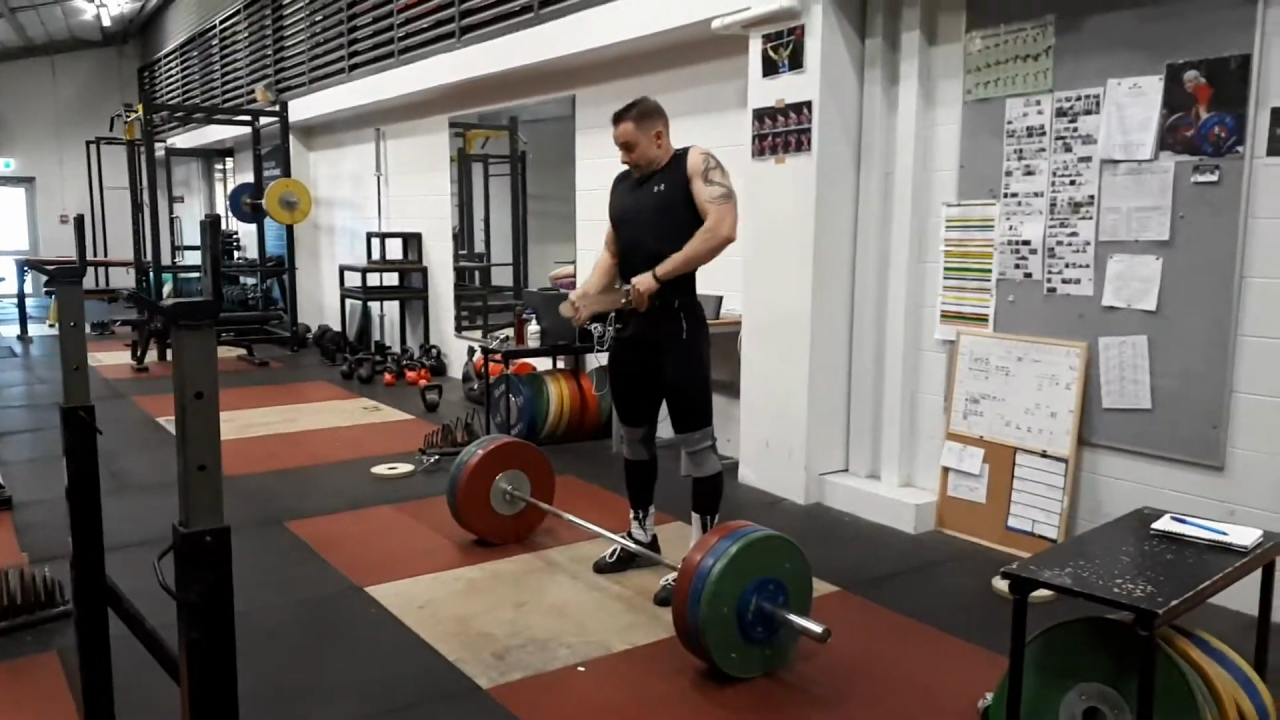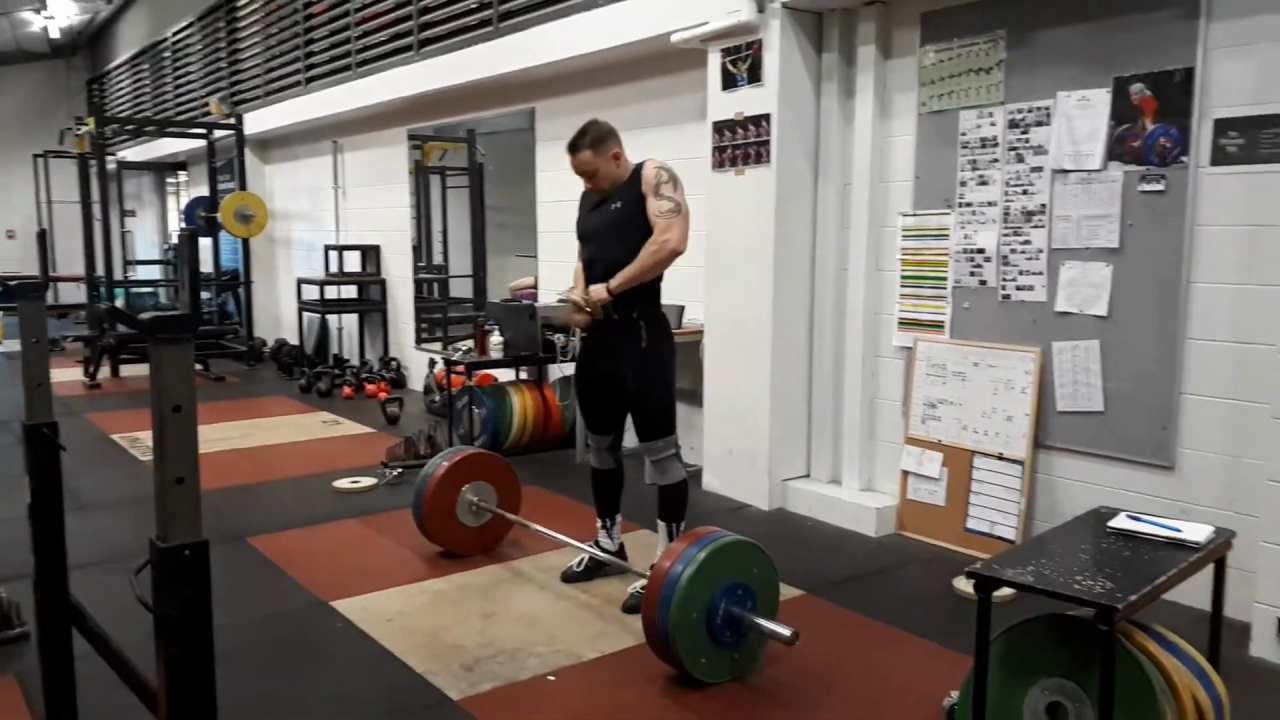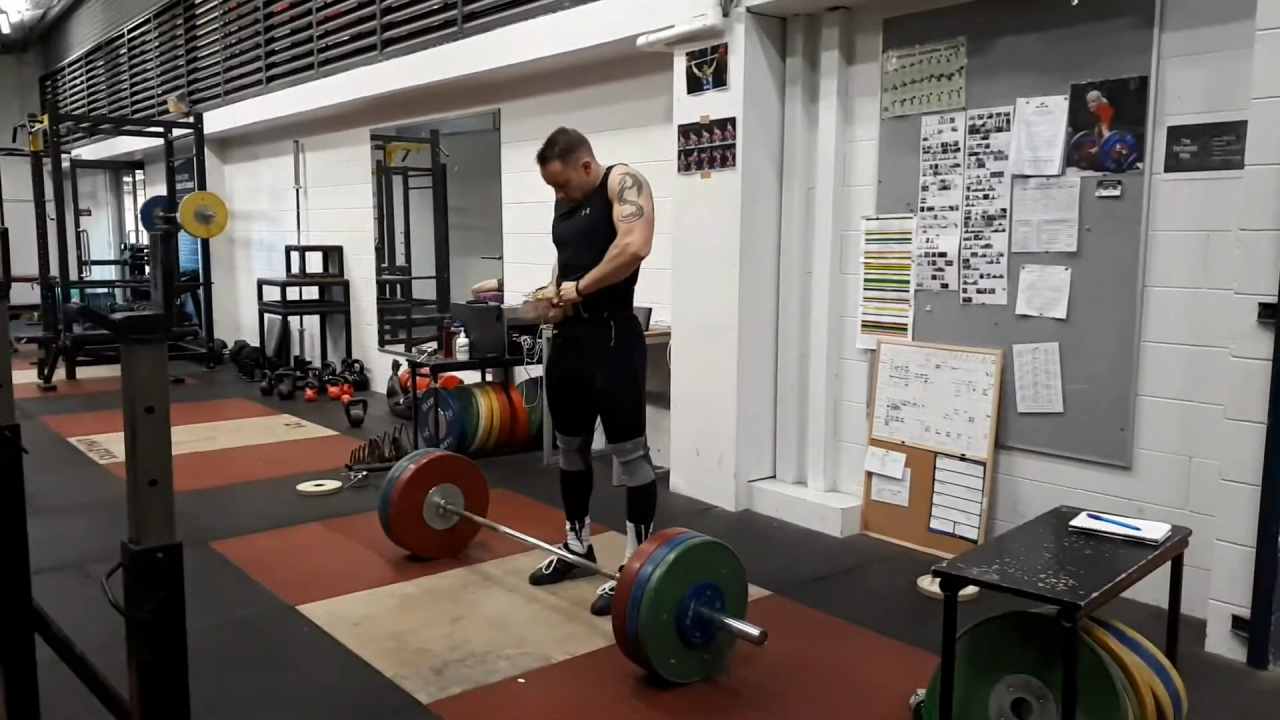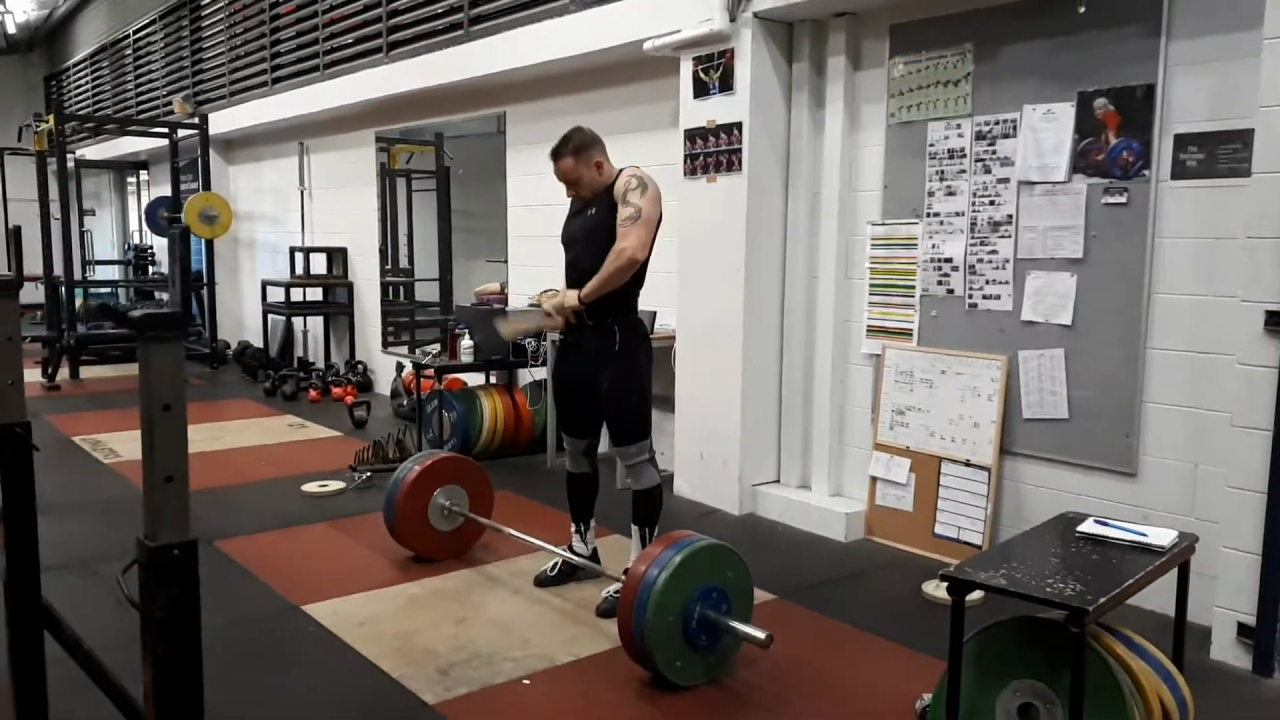
dt=0.5s
person 1, frame 1
left shoulder: (697, 164)
right shoulder: (622, 184)
left elbow: (722, 227)
right elbow: (612, 250)
left wrist: (657, 276)
right wrist: (586, 293)
left hip: (678, 324)
right hip: (630, 326)
left knee: (695, 441)
right knee: (634, 436)
right ankle: (641, 535)
person 1, frame 2
left shoulder: (653, 178)
right shoulder: (590, 199)
left elbow: (672, 241)
left wrist: (611, 289)
right wrist: (581, 294)
left hip: (641, 335)
right hip: (597, 337)
left knee: (659, 450)
right knee: (601, 445)
right ankle: (608, 545)
person 1, frame 3
left shoulder: (622, 182)
right shoulder: (567, 203)
left elbow: (634, 246)
left wrist: (580, 289)
right wrist: (554, 294)
left hip: (612, 336)
right hip: (567, 337)
left knee: (629, 452)
right knee: (571, 447)
right ankle: (577, 546)
person 1, frame 4
left shoulder: (633, 185)
right shoulder: (580, 203)
left elbow: (631, 252)
left wrist: (582, 298)
right wrist: (560, 300)
left hip: (618, 340)
right hip: (575, 340)
left knee: (634, 454)
right knee: (577, 449)
right ankle: (582, 549)
